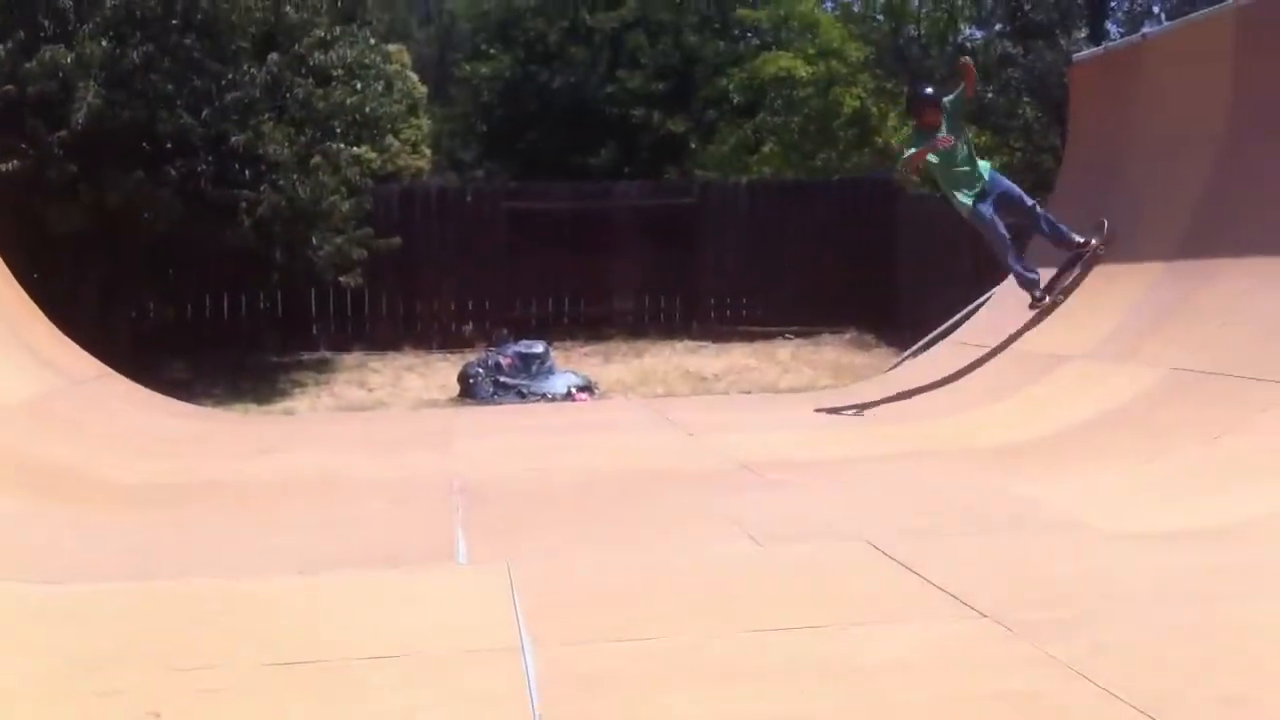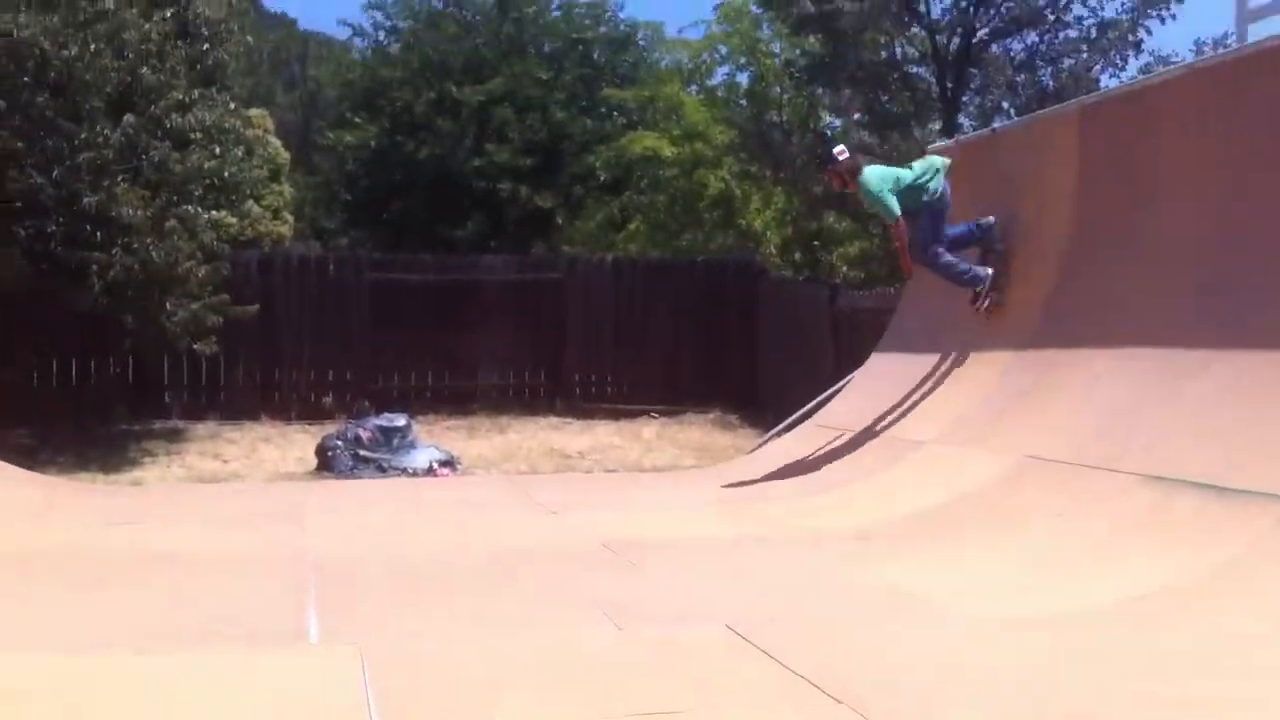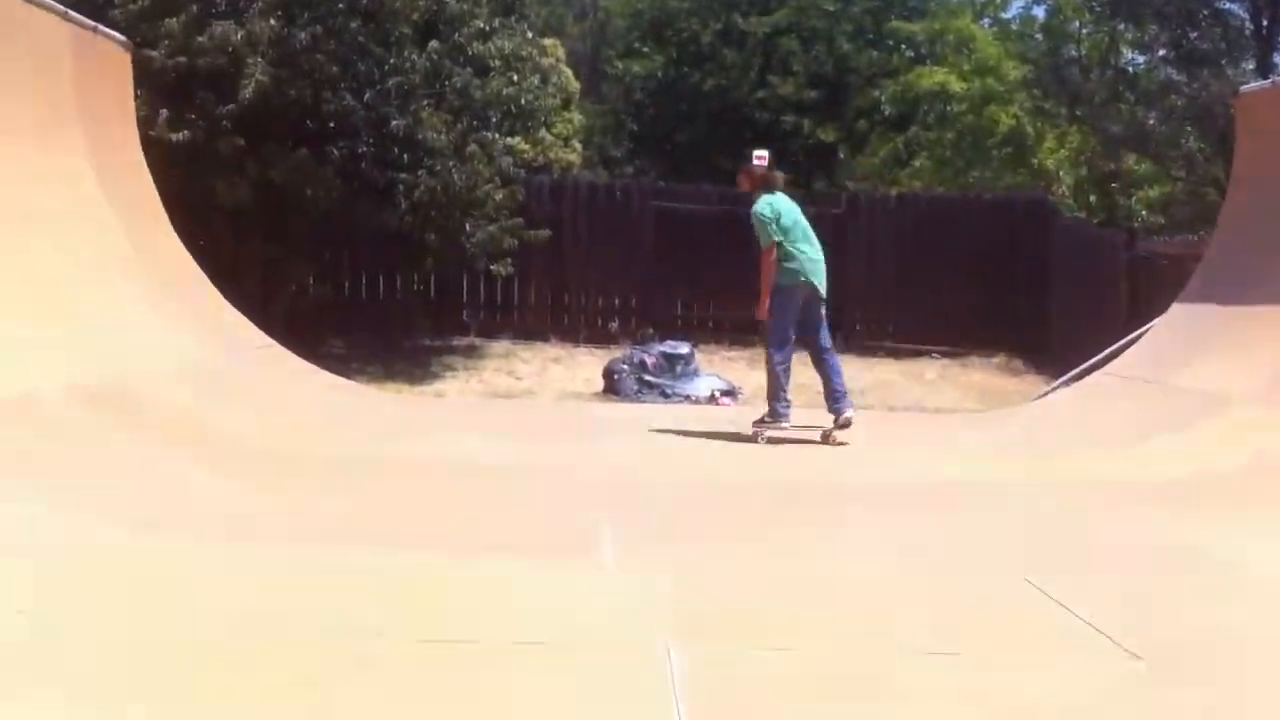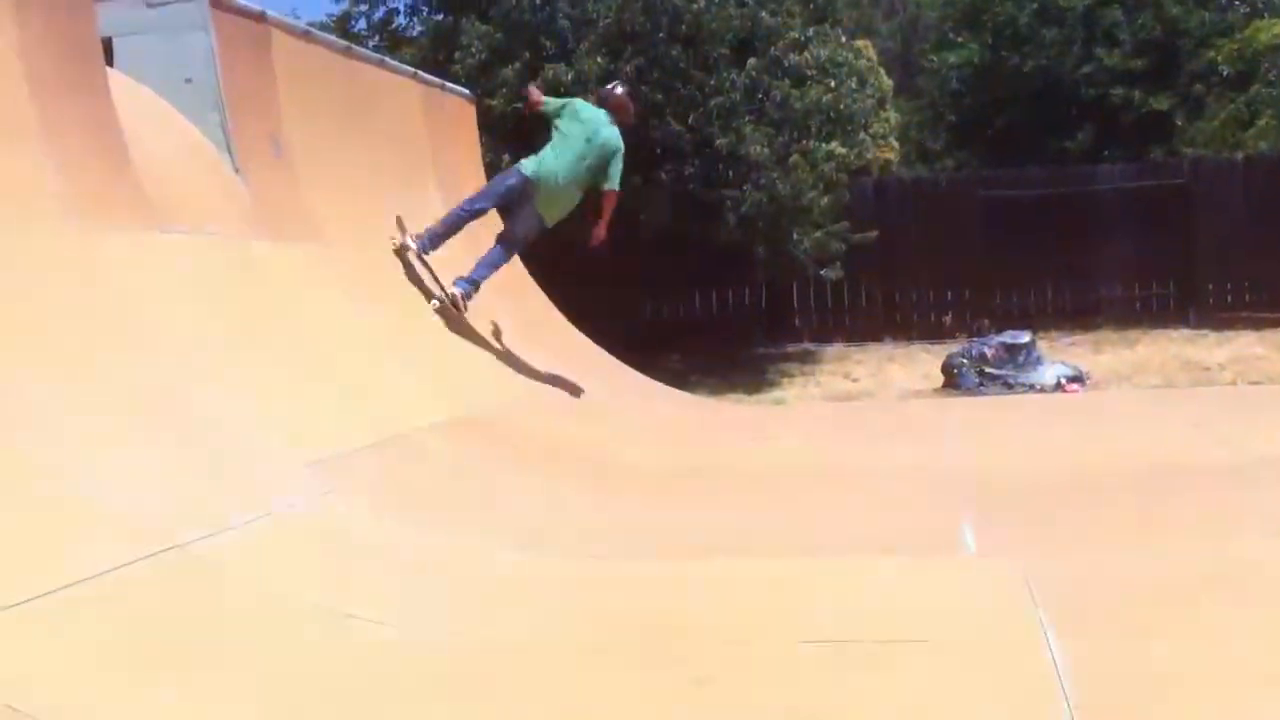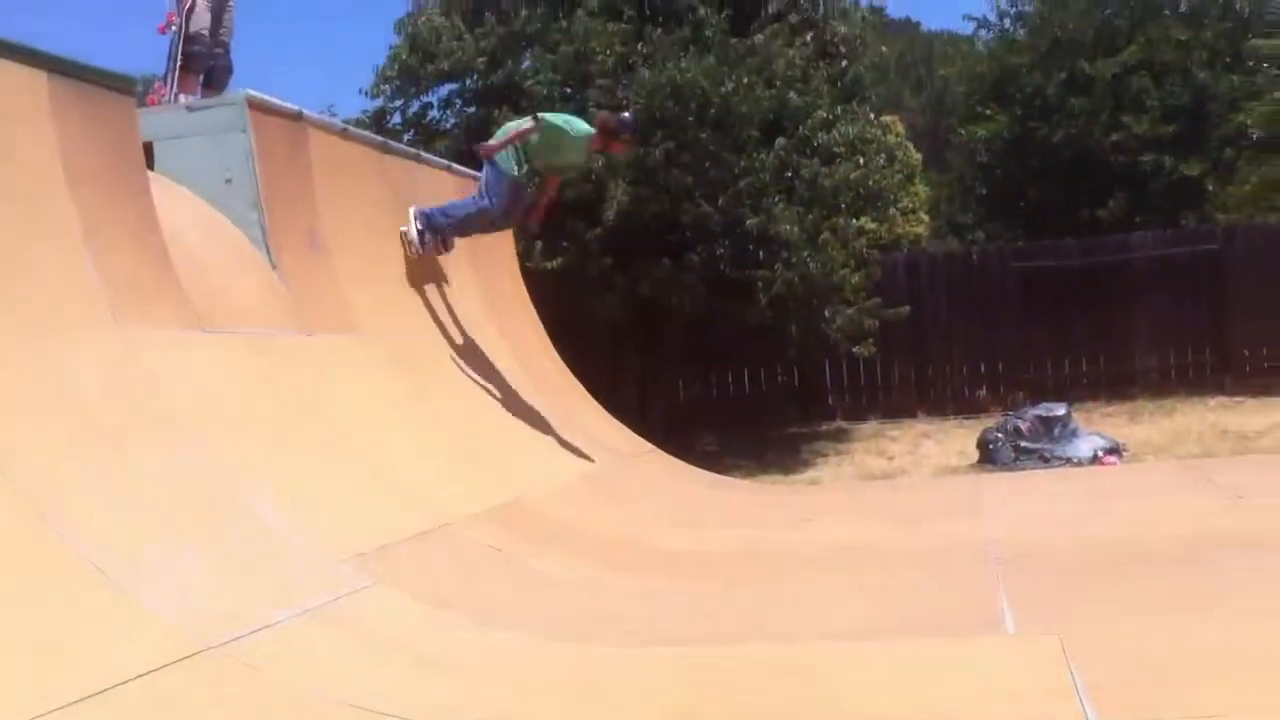
dt=0.7s
person 1, frame 1
left shoulder: (949, 108)
right shoulder: (919, 141)
left elbow: (969, 87)
right elbow: (907, 166)
left wrist: (968, 69)
right wrist: (928, 149)
left hip: (986, 177)
right hip: (968, 197)
left knee: (1030, 209)
right knee: (1002, 241)
left ankle: (1071, 242)
right ankle: (1031, 285)
person 1, frame 2
left shoulder: (870, 187)
right shoulder: (864, 175)
left elbow: (898, 223)
left wrist: (906, 257)
left hip: (930, 189)
right hip: (922, 191)
left knee: (925, 253)
right knee: (929, 244)
left ankle: (979, 278)
right ankle: (982, 228)
person 1, frame 3
left shoulder: (761, 208)
right shoulder: (782, 200)
left elbow: (770, 254)
left wrist: (764, 298)
left hip: (791, 280)
right hip: (814, 277)
left knee: (778, 348)
right knee: (821, 345)
left ankle: (778, 411)
right ankle: (841, 407)
person 1, frame 4
left shoulder: (578, 107)
right shoulder: (616, 143)
left elbow: (537, 102)
right elbow: (611, 189)
left wrist: (531, 90)
right wrist: (603, 224)
left hip: (533, 173)
right hip: (554, 198)
left knee: (473, 206)
right knee: (510, 243)
left ankle: (424, 242)
right ankle: (465, 286)
person 1, frame 5
left shoulder: (585, 153)
right shoulder: (577, 133)
left elbow: (553, 177)
right elbow: (536, 120)
left wrist: (539, 209)
right wrist: (499, 144)
left hip: (522, 161)
right hip: (507, 149)
left knee: (511, 214)
right knee: (492, 208)
left ankle: (442, 231)
right ankle: (423, 219)
